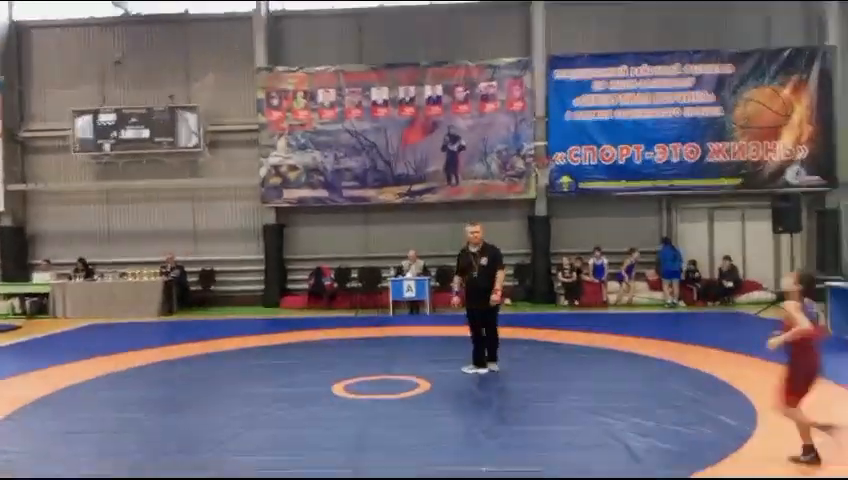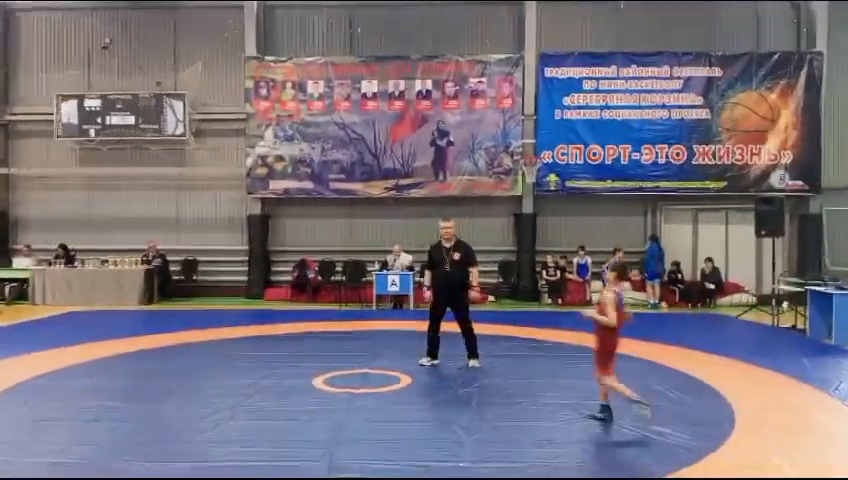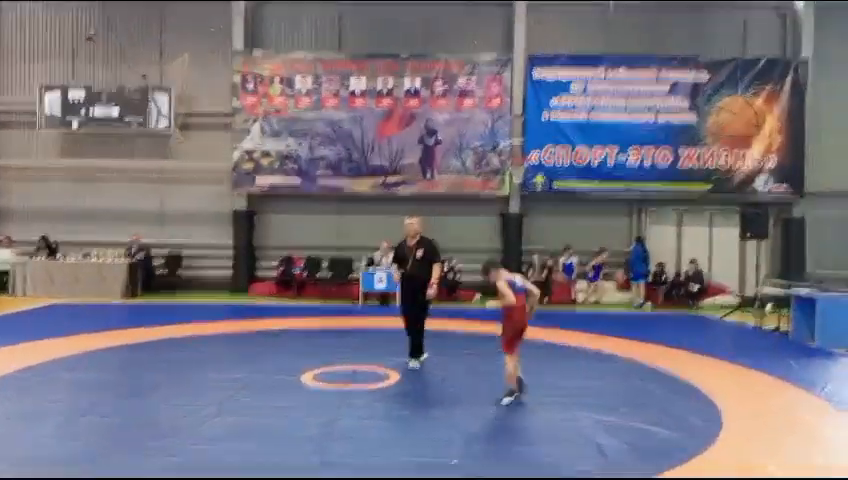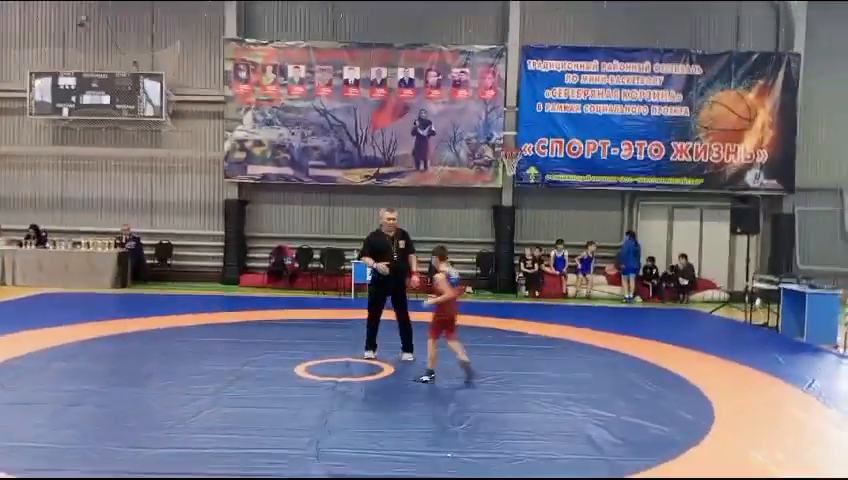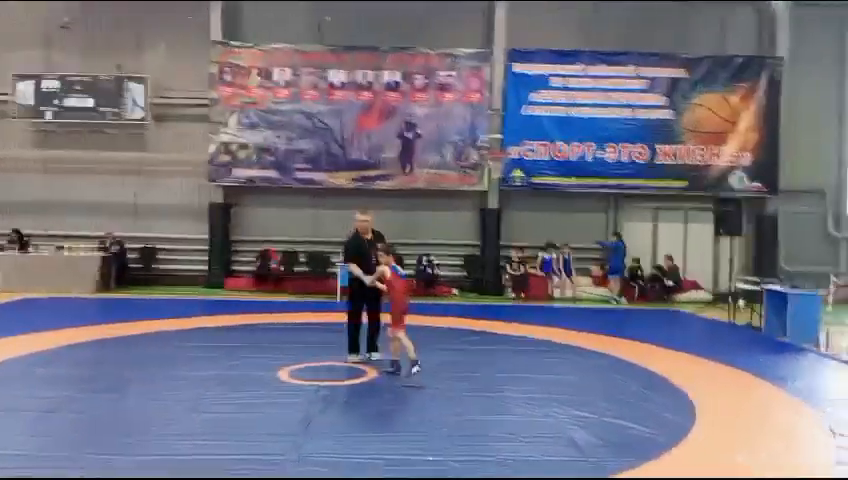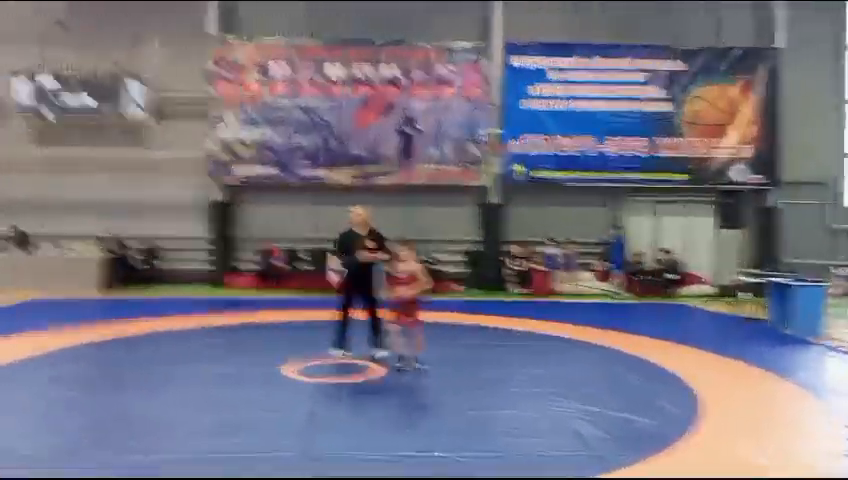
dt=0.7s
person 1, frame 1
left shoulder: (492, 251)
right shoulder: (463, 254)
left elbow: (500, 272)
right elbow: (458, 275)
left wrist: (497, 291)
right wrist: (456, 293)
left hip: (489, 297)
right hip: (472, 298)
left knee: (490, 330)
right knee: (476, 331)
left ankle: (492, 361)
right ankle: (479, 364)
person 1, frame 2
left shoulder: (464, 247)
right shoulder: (434, 249)
left elbow: (473, 268)
right elbow: (429, 270)
left wrist: (474, 287)
right wrist: (427, 288)
left hip: (459, 293)
right hip: (439, 293)
left knee: (466, 325)
right knee: (433, 324)
left ankle: (473, 357)
right ankle: (432, 356)
person 1, frame 3
left shoulder: (428, 244)
right shoulder: (400, 246)
left elbow: (437, 265)
right elbow: (396, 264)
left wrist: (433, 285)
right wrist: (397, 272)
left hip: (422, 290)
right hip: (406, 290)
left knee: (417, 323)
right knee: (409, 323)
left ankle: (415, 356)
right ankle: (419, 352)
person 1, frame 4
left shoulder: (403, 235)
right shoulder: (373, 237)
left elbow: (411, 255)
right elbow: (364, 257)
left wrist: (414, 273)
right wrist: (376, 265)
left hip: (399, 281)
right hip: (379, 282)
left knee: (403, 316)
right knee: (374, 315)
left ankle: (407, 350)
right ankle: (370, 348)
person 1, frame 5
left shoulder: (379, 237)
right shoulder: (352, 241)
right elbow: (350, 264)
right wrist: (363, 277)
right hip: (358, 284)
left knee: (374, 318)
right knee: (354, 318)
left ankle: (372, 350)
right ankle: (353, 351)
person 1, frame 6
left shoulder: (375, 236)
right shoulder: (345, 236)
left elbow: (385, 255)
right elbow: (337, 256)
left wrist: (371, 256)
left hip: (366, 279)
right hip: (349, 279)
left knee: (372, 313)
right knee: (343, 313)
left ankle: (378, 347)
right ankle: (339, 346)
person 2, frame 1
left shoulder: (790, 305)
right shoulder: (807, 304)
left elbow: (805, 328)
right elbow: (819, 332)
left wrist: (781, 339)
left hip: (800, 364)
right hip: (811, 361)
left knee: (788, 409)
right knee: (792, 407)
right ankle: (808, 451)
person 2, frame 2
left shoulder: (608, 296)
right shoulder: (618, 294)
left elbow: (612, 322)
right elbow: (624, 316)
left wrist: (594, 315)
left hip: (605, 340)
right hip: (611, 339)
left knee: (606, 379)
right knee: (600, 375)
left ankle: (637, 400)
right ankle: (605, 410)
person 2, frame 3
left shoulder: (500, 283)
right shoulder: (518, 278)
left elbow: (511, 300)
right elbow: (536, 292)
left wrist: (496, 304)
right wrist: (530, 308)
left hip: (511, 322)
right hip: (522, 321)
left knee: (509, 356)
right knee: (512, 353)
left ankle: (512, 392)
right ankle: (518, 382)
person 2, frame 4
left shoulder: (439, 276)
right shoulder: (454, 272)
left elbow: (449, 295)
left wrist: (432, 301)
left hip: (442, 312)
right hip: (452, 311)
left knee: (432, 341)
right knee: (452, 340)
left ankle: (430, 373)
right ankle: (466, 363)
person 2, frame 5
left shoulder: (382, 269)
right shoulder: (398, 270)
left elbow: (371, 281)
left wrist: (372, 281)
right wrist: (376, 283)
left hip: (398, 304)
right hip: (402, 303)
left knee: (399, 333)
right knee: (392, 334)
left ankle: (414, 362)
right ankle: (395, 363)
person 2, frame 6
left shoulder: (415, 267)
right shoulder: (394, 267)
left elbow: (426, 284)
left wrist: (411, 291)
right wrist: (393, 293)
left hip: (411, 302)
right hip: (398, 303)
left knee: (414, 331)
right knee: (395, 330)
left ankle: (416, 359)
right ankle: (402, 359)
